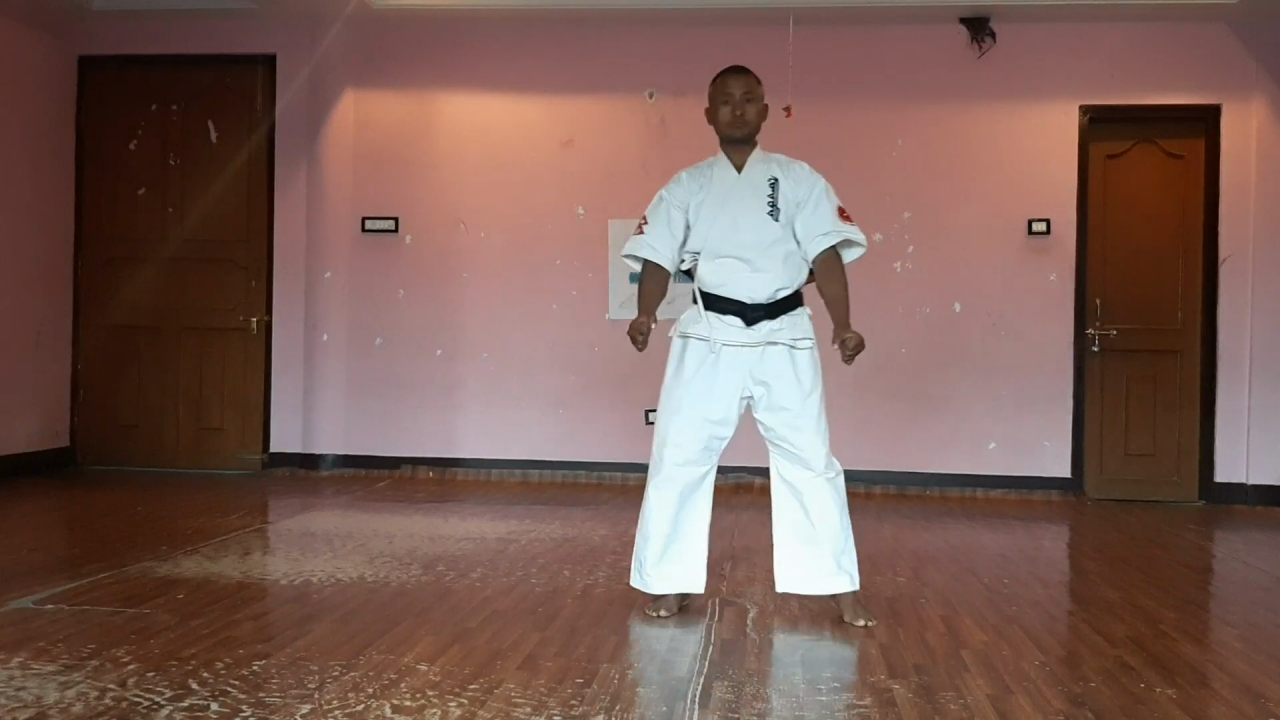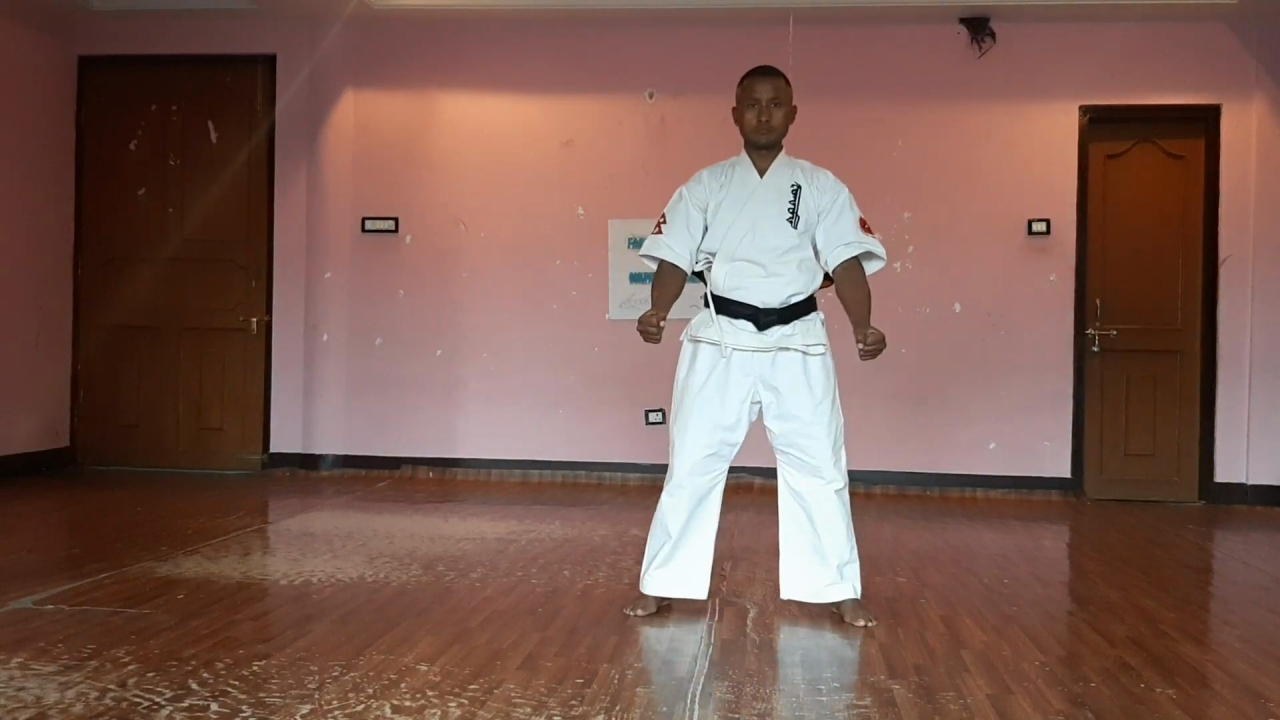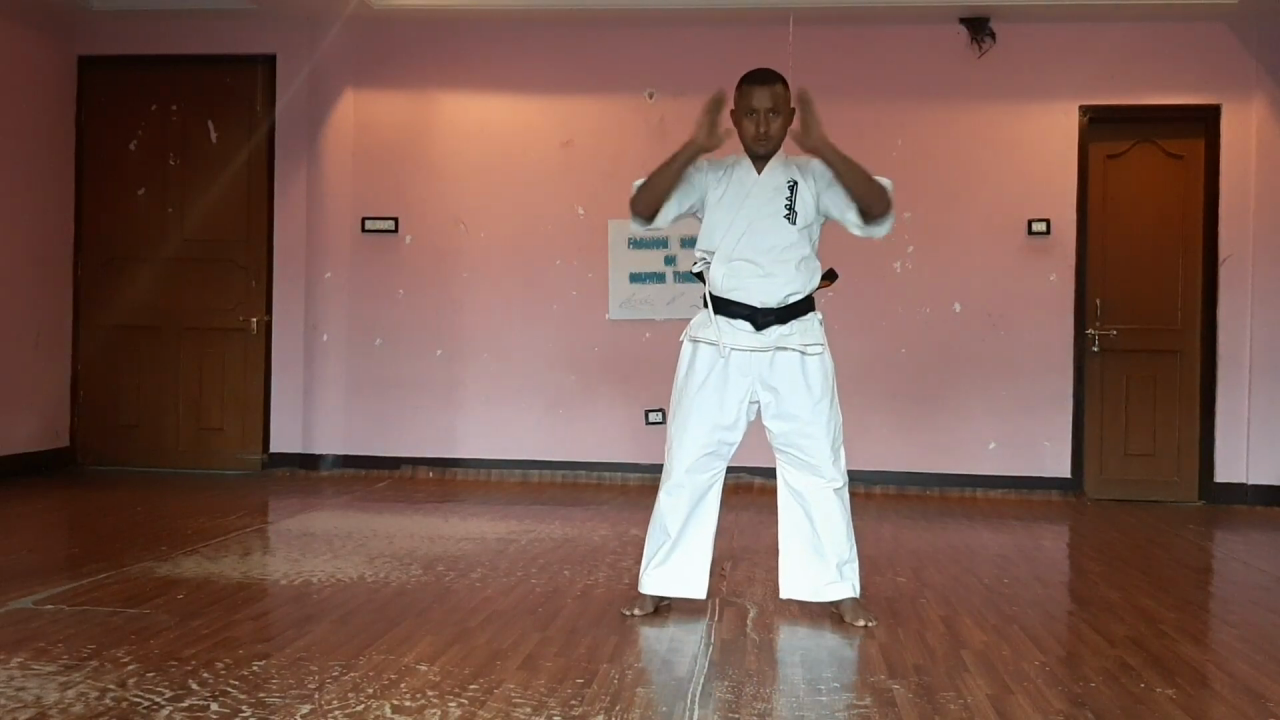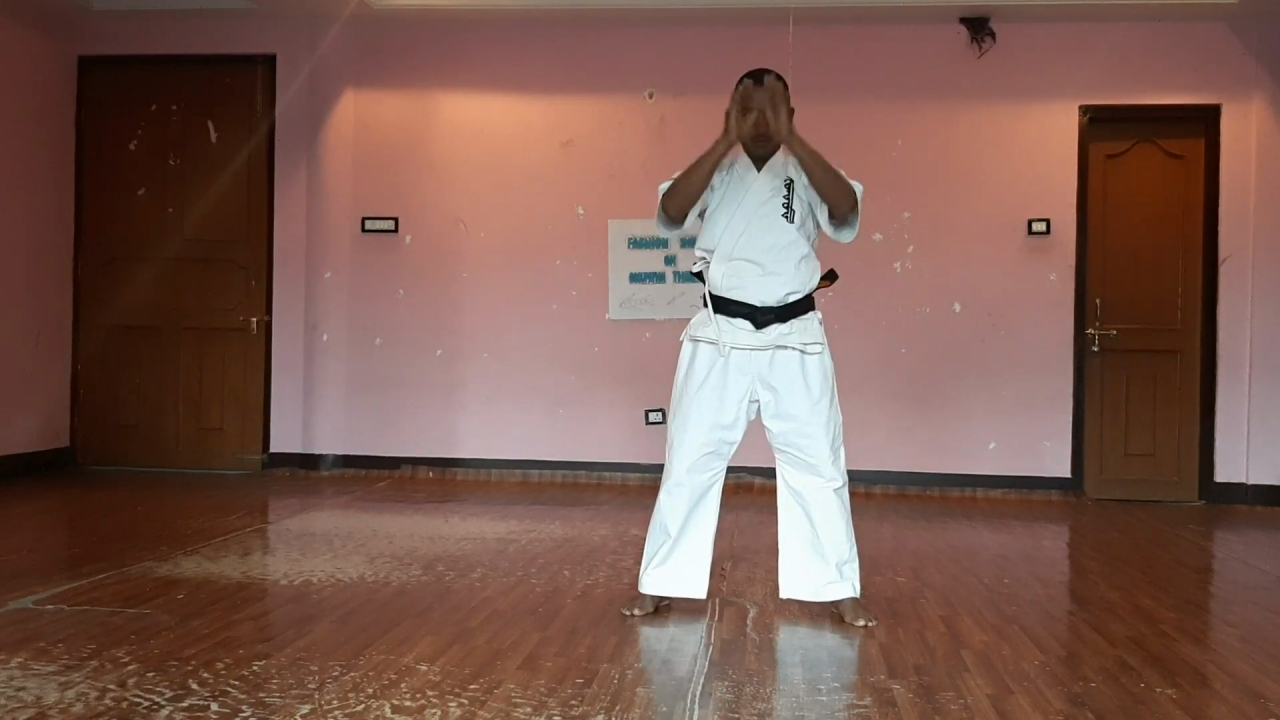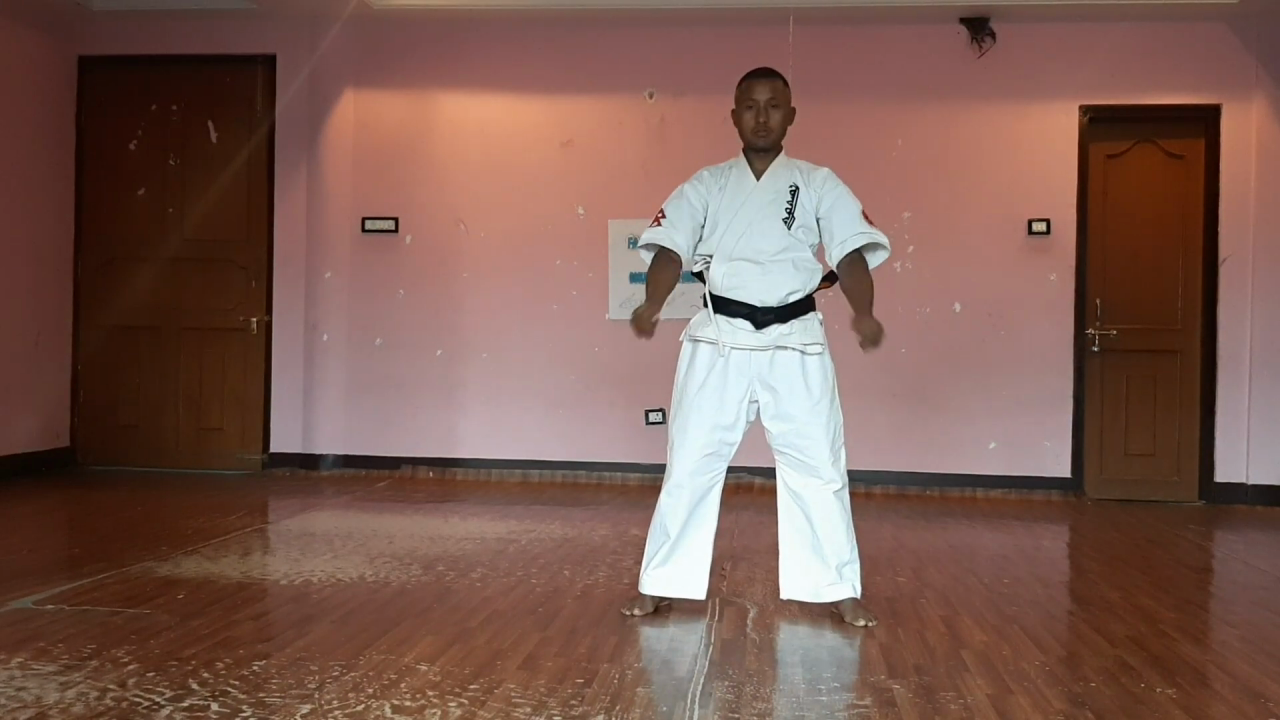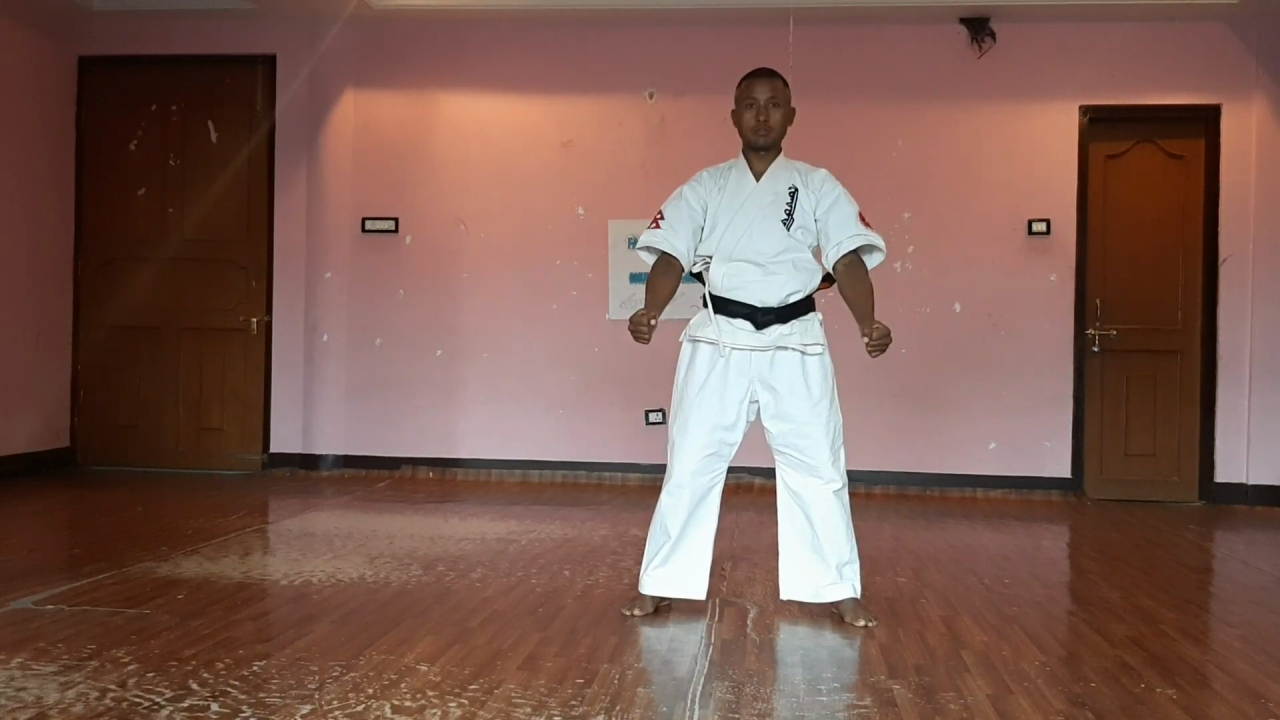
dt=0.7s
person 1, frame 1
left shoulder: (799, 178)
right shoulder: (686, 186)
left elbow: (825, 254)
right elbow: (657, 258)
left wrist: (842, 325)
right wrist: (645, 315)
left hip: (784, 336)
right hip: (708, 336)
left knee: (810, 460)
right knee: (680, 458)
left ankle: (841, 587)
right ankle: (670, 581)
person 1, frame 2
left shoulder: (821, 187)
right shoulder: (704, 185)
left elbow: (846, 262)
right elbow: (674, 258)
left wrist: (863, 326)
right wrist: (658, 311)
left hip: (797, 340)
right hip: (719, 339)
left knee: (818, 467)
right knee: (692, 465)
left ankle: (840, 591)
right ankle: (660, 585)
person 1, frame 3
left shoulder: (815, 176)
right shoulder: (708, 176)
left elbow: (878, 212)
right elbow: (643, 209)
left wrist: (823, 149)
right wrist: (694, 147)
left hip: (794, 340)
right hip: (718, 338)
left knee: (818, 466)
right knee: (689, 463)
left ankle: (841, 591)
right ankle: (659, 584)
person 1, frame 4
left shoulder: (807, 175)
right shoulder: (713, 171)
left elbow: (848, 213)
right elbow: (670, 212)
left wrist: (791, 140)
right wrist: (728, 143)
left hip: (794, 339)
right hip: (719, 337)
left knee: (817, 464)
right knee: (690, 462)
left ankle: (840, 590)
right ankle: (658, 583)
person 1, frame 5
left shoulder: (819, 184)
right shoulder: (705, 185)
left elbow: (853, 251)
right elbow: (667, 252)
left wrist: (863, 312)
right wrist: (651, 304)
left hip: (795, 340)
right hip: (719, 339)
left knee: (818, 467)
right knee: (691, 464)
left ankle: (840, 590)
right ankle: (660, 584)
person 1, frame 6
left shoulder: (817, 186)
right shoulder: (704, 187)
left elbow: (847, 259)
right elbow: (671, 256)
left wrist: (867, 322)
right wrist: (650, 312)
left hip: (795, 342)
right hip: (718, 340)
left knee: (817, 467)
right knee: (691, 465)
left ankle: (840, 590)
right ankle: (659, 585)
